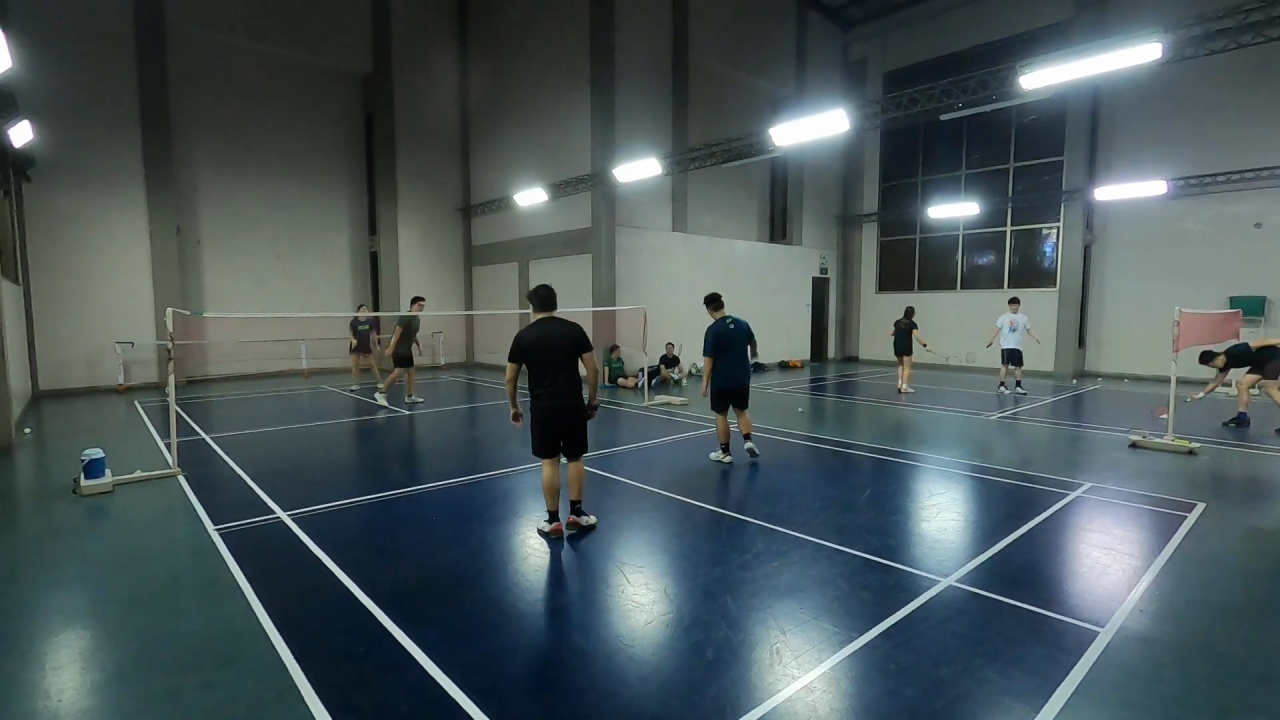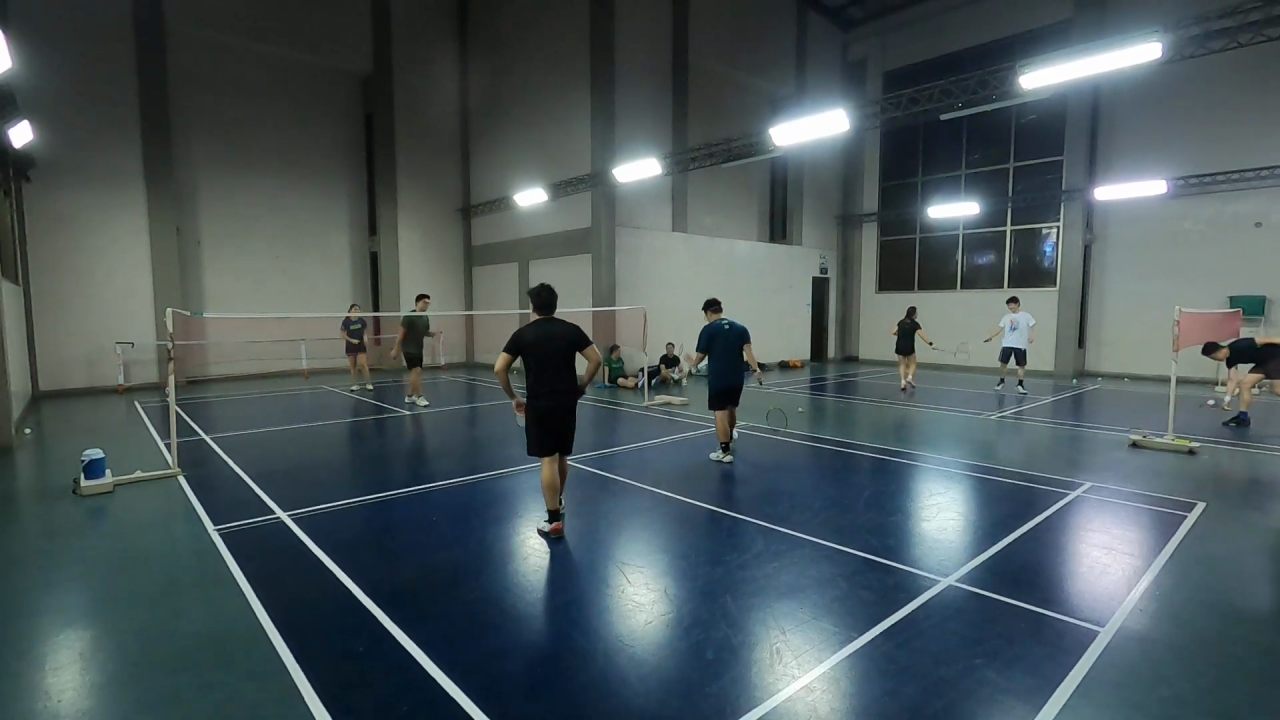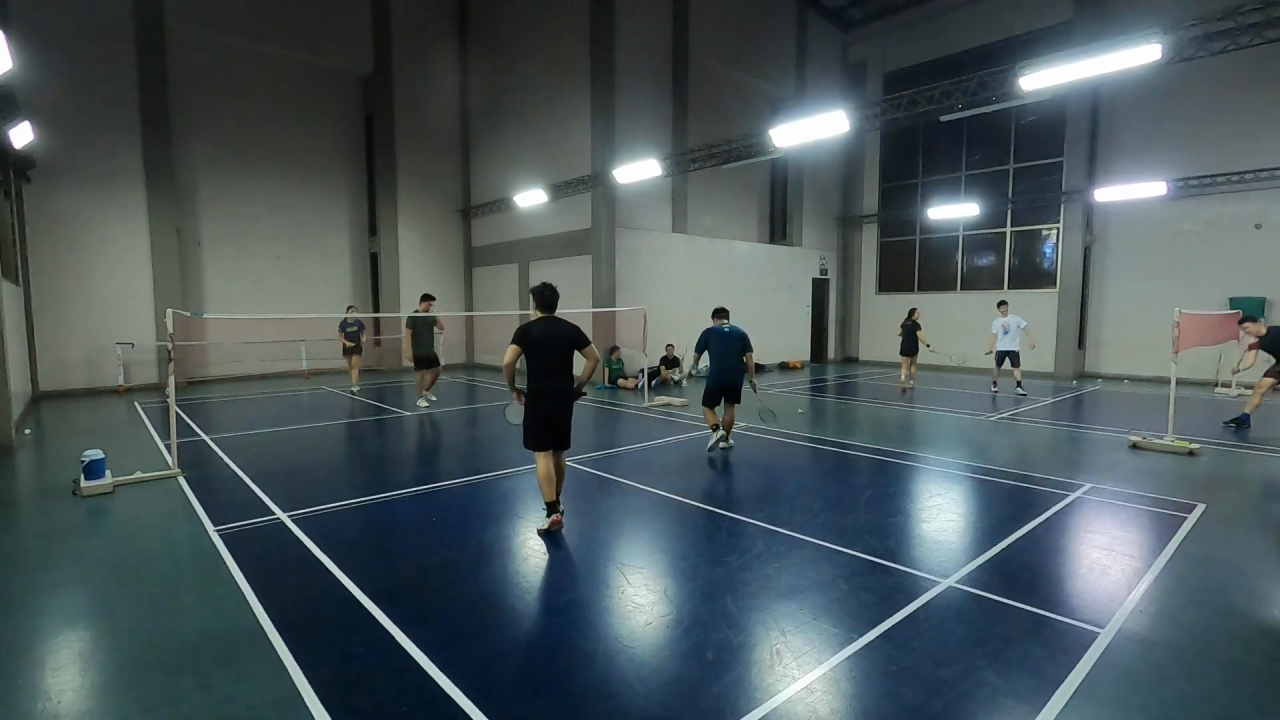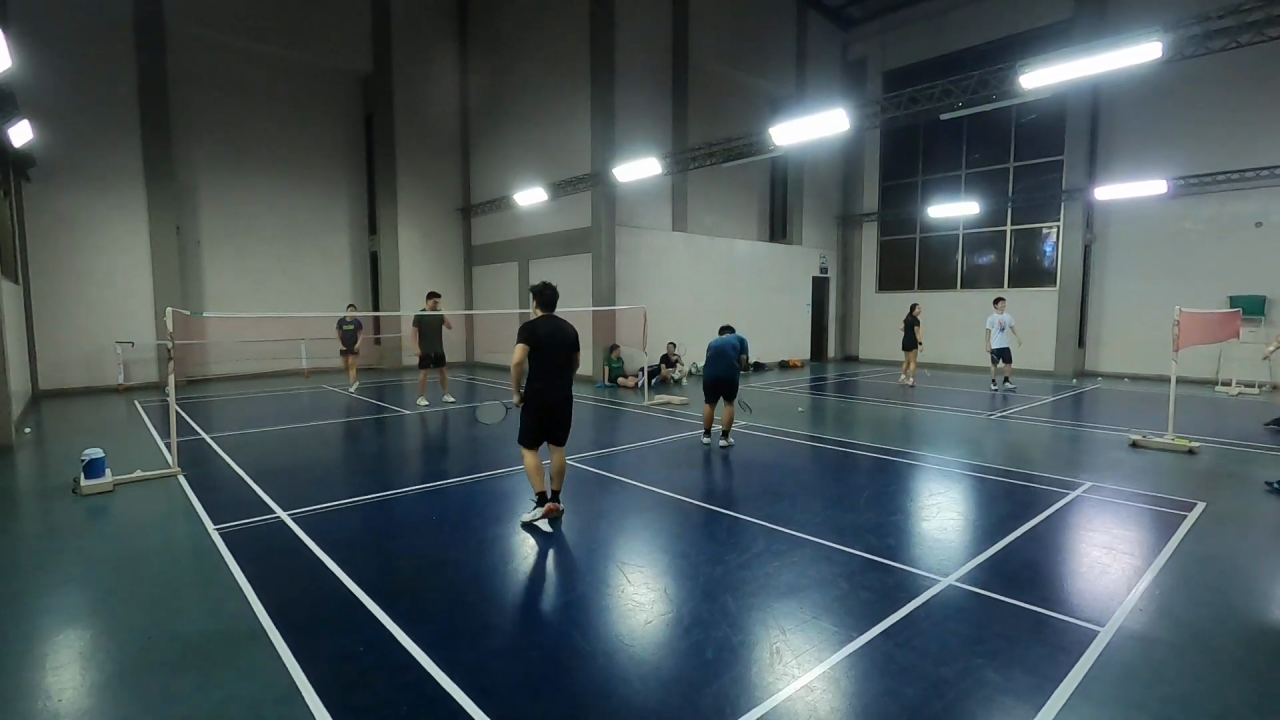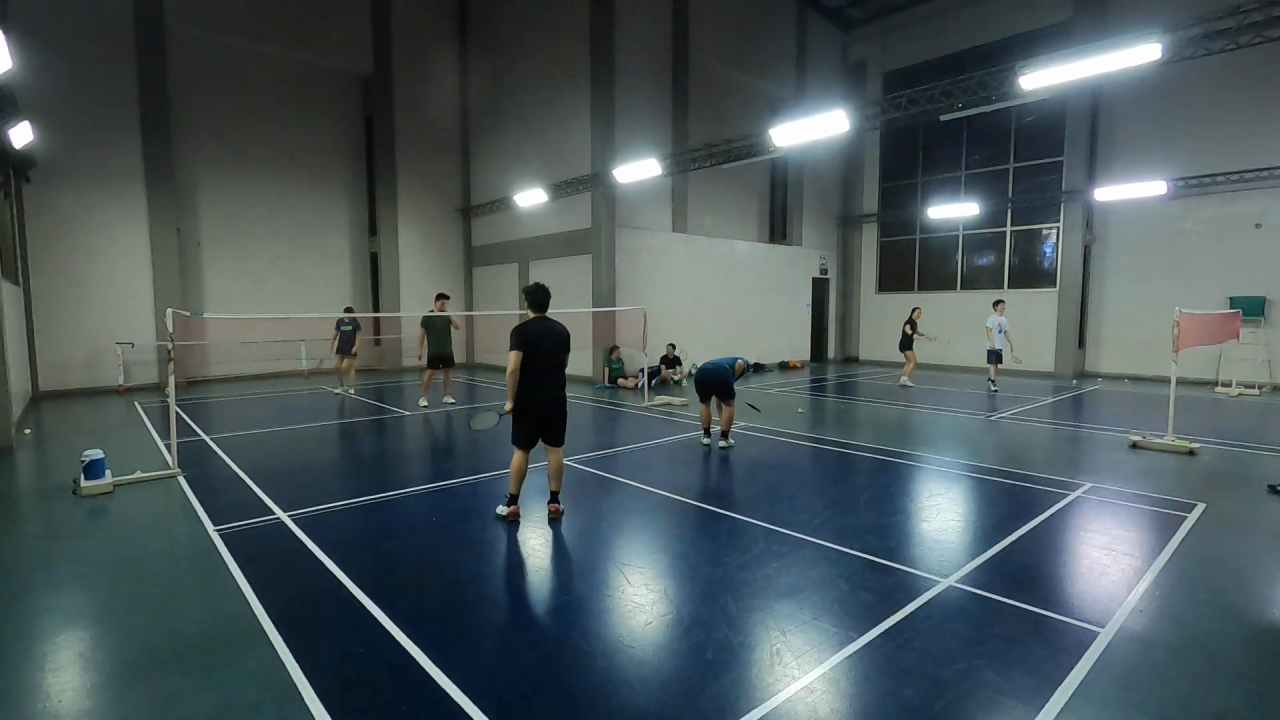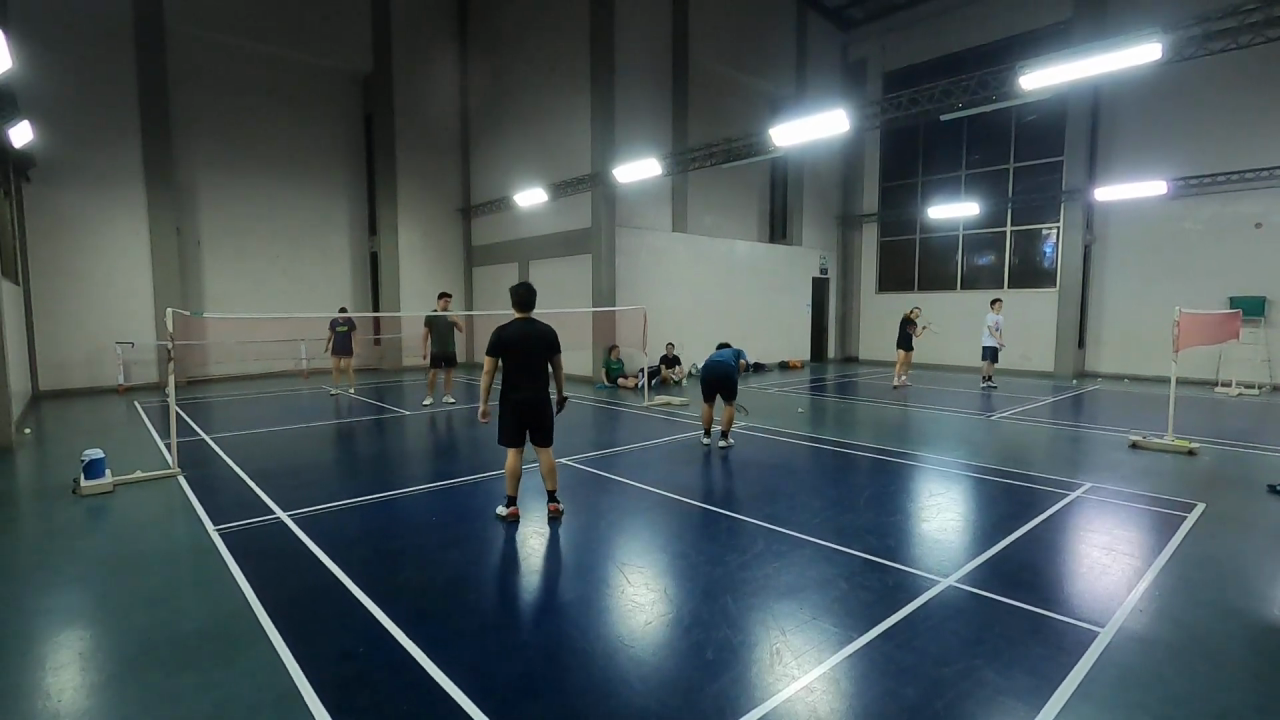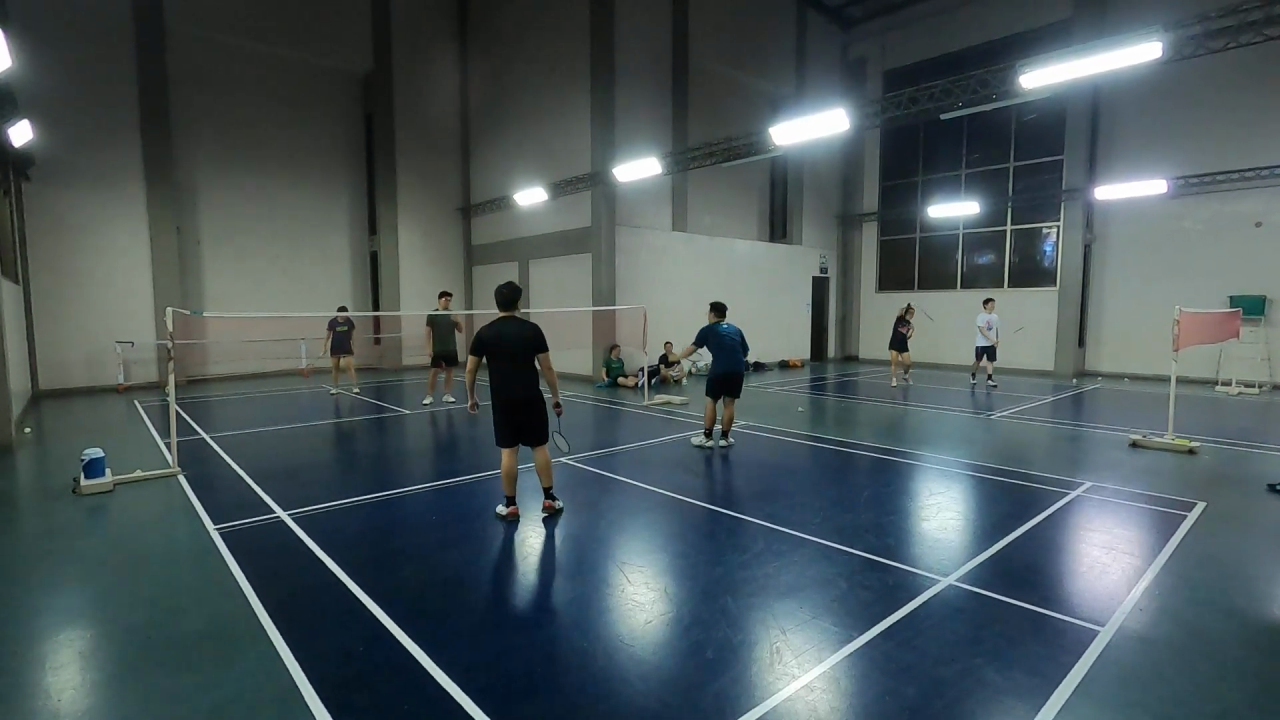
dt=0.3s
person 1, frame 1
left shoulder: (524, 336)
right shoulder: (574, 330)
left elbow: (510, 378)
right elbow: (592, 369)
left wrist: (514, 407)
right wrist: (592, 400)
left hip: (542, 407)
right hip: (573, 405)
left knee: (549, 463)
right knee: (575, 459)
left ankle: (554, 521)
right ankle: (577, 514)
person 1, frame 2
left shoulder: (523, 334)
right shoulder: (571, 330)
left elbow: (499, 369)
right elbow: (596, 360)
left wrist: (514, 397)
right wrist: (581, 385)
left hip: (538, 405)
right hip: (566, 403)
left knee: (548, 461)
right knee: (561, 457)
left ankle: (554, 520)
right ankle: (557, 502)
person 1, frame 3
left shoulder: (527, 330)
right shoulder: (571, 329)
left elbow: (508, 362)
right elbow: (594, 359)
left wrist: (513, 388)
right wrist: (579, 386)
left hip: (538, 401)
right hip: (563, 400)
left knee: (542, 456)
right knee: (558, 453)
left ankle: (552, 513)
right ankle: (556, 504)
person 1, frame 4
left shoulder: (530, 328)
right shoulder: (569, 329)
left elbow: (517, 361)
right elbow: (575, 364)
left wrist: (516, 392)
left hip: (537, 399)
right hip: (563, 398)
left knee: (529, 449)
right knee: (557, 449)
left ankle: (542, 502)
right ankle: (555, 502)
person 1, frame 5
left shoulder: (521, 331)
right shoulder: (562, 330)
left elbow: (513, 368)
left wrist: (511, 399)
left hip: (529, 401)
right hip: (557, 399)
left knee: (521, 451)
right knee: (554, 450)
left ankle: (512, 504)
right ankle: (554, 503)
person 1, frame 6
left shoulder: (501, 333)
right shoulder: (548, 332)
left elbow: (488, 371)
right elbow: (558, 368)
left wrist: (483, 403)
right wrist: (561, 393)
left hip: (512, 402)
right hip: (541, 401)
left knee: (514, 452)
right knee: (545, 451)
left ankle: (511, 506)
right ankle: (553, 502)
person 1, frame 7
left shoulder: (485, 333)
right shoulder: (532, 329)
left elbow: (470, 370)
right elbow: (547, 368)
left wrist: (471, 397)
right wrist: (556, 397)
left hip: (502, 401)
right hip: (530, 399)
left knee: (508, 452)
right knee: (540, 447)
left ankle: (510, 505)
right ankle: (550, 498)
